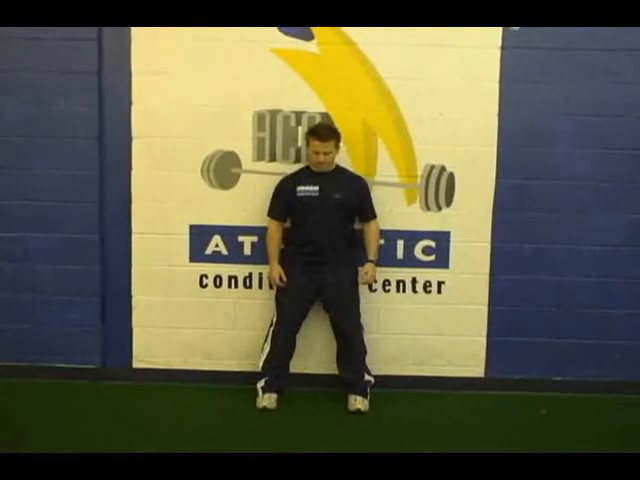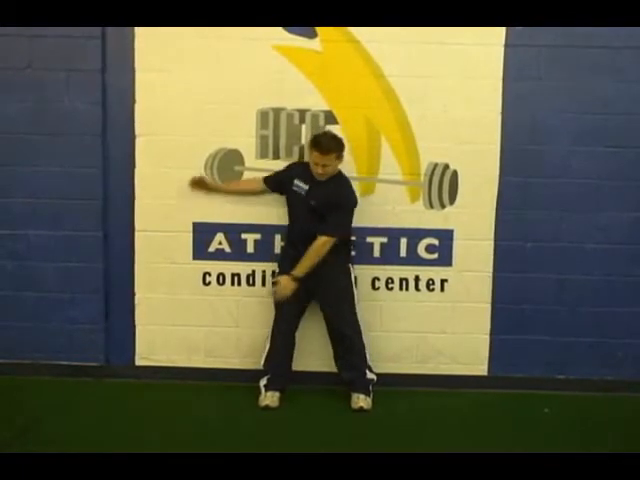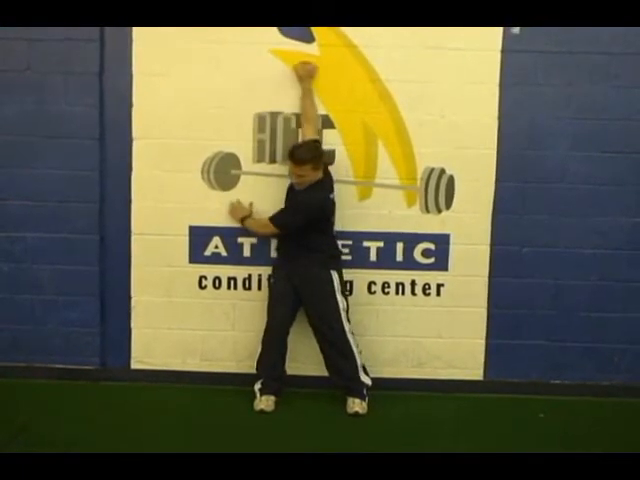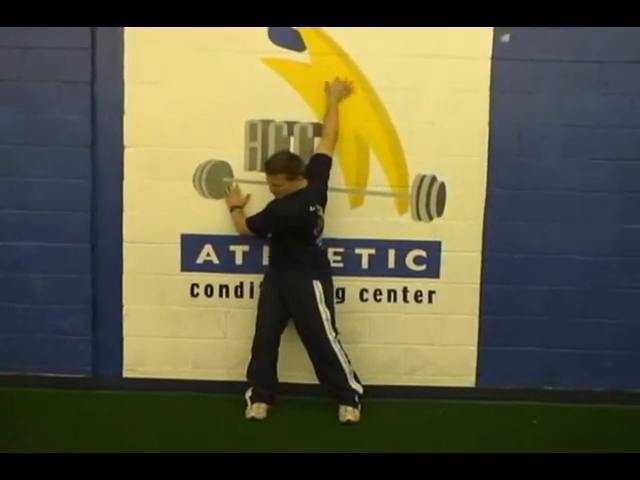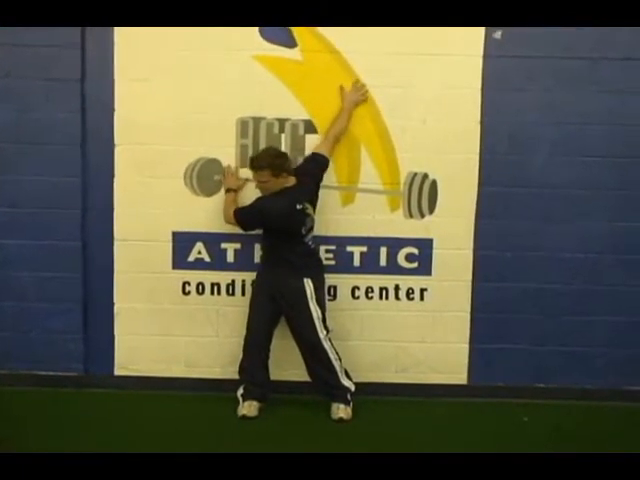
dt=1s
person 1, frame 1
left shoulder: (354, 184)
right shoulder: (290, 184)
left elbow: (370, 223)
right elbow: (275, 225)
left wrist: (371, 260)
right wrist: (274, 263)
left hip: (341, 271)
right hip: (297, 270)
left knee: (349, 330)
right knee: (283, 328)
left ankle: (358, 389)
right ankle: (270, 387)
person 1, frame 2
left shoulder: (343, 194)
right shoulder: (295, 172)
left elbow: (324, 242)
right elbow: (260, 184)
left wrist: (295, 278)
right wrist: (217, 187)
left hip: (332, 268)
right hip: (292, 261)
left knee: (344, 327)
right knee: (283, 325)
left ankle: (360, 386)
right ankle: (272, 385)
person 1, frame 3
left shoulder: (314, 200)
right shoulder: (309, 164)
left elbow: (269, 227)
right elbow: (310, 124)
left wrist: (244, 217)
right wrist: (305, 84)
left hip: (319, 271)
right hip: (287, 266)
left knee: (334, 331)
right knee: (275, 328)
left ankle: (357, 390)
right ankle: (267, 389)
person 1, frame 4
left shoulder: (284, 210)
right shoulder: (316, 178)
left elbow: (245, 227)
right elbow: (328, 139)
left wrist: (235, 206)
right wrist: (332, 100)
left hip: (308, 281)
right hip: (278, 277)
left knee: (322, 339)
right knee: (265, 336)
left ankle: (349, 397)
right ankle: (260, 396)
person 1, frame 5
left shoulder: (270, 208)
right shoulder: (307, 176)
left elbow: (231, 217)
right elbow: (330, 139)
left wrist: (231, 190)
right wrist: (348, 106)
left hip: (300, 279)
right hip: (270, 275)
left knee: (314, 338)
right knee: (256, 335)
left ankle: (341, 395)
right ankle: (252, 394)
